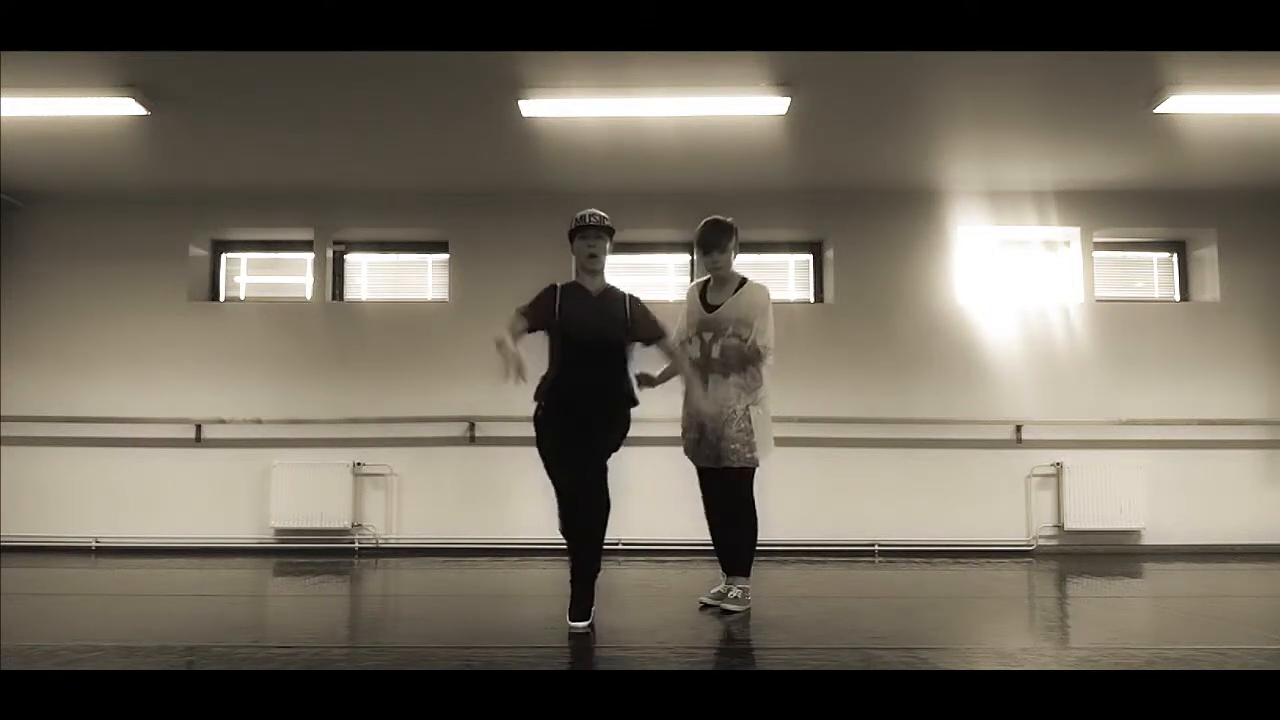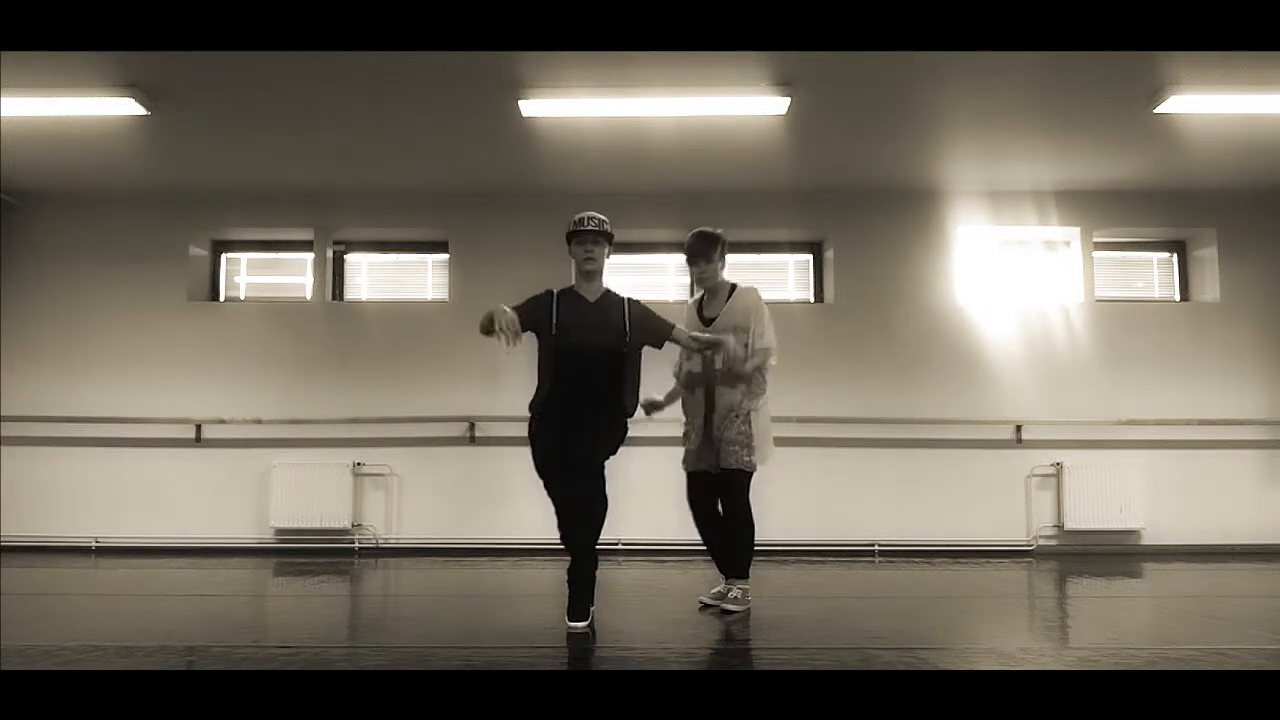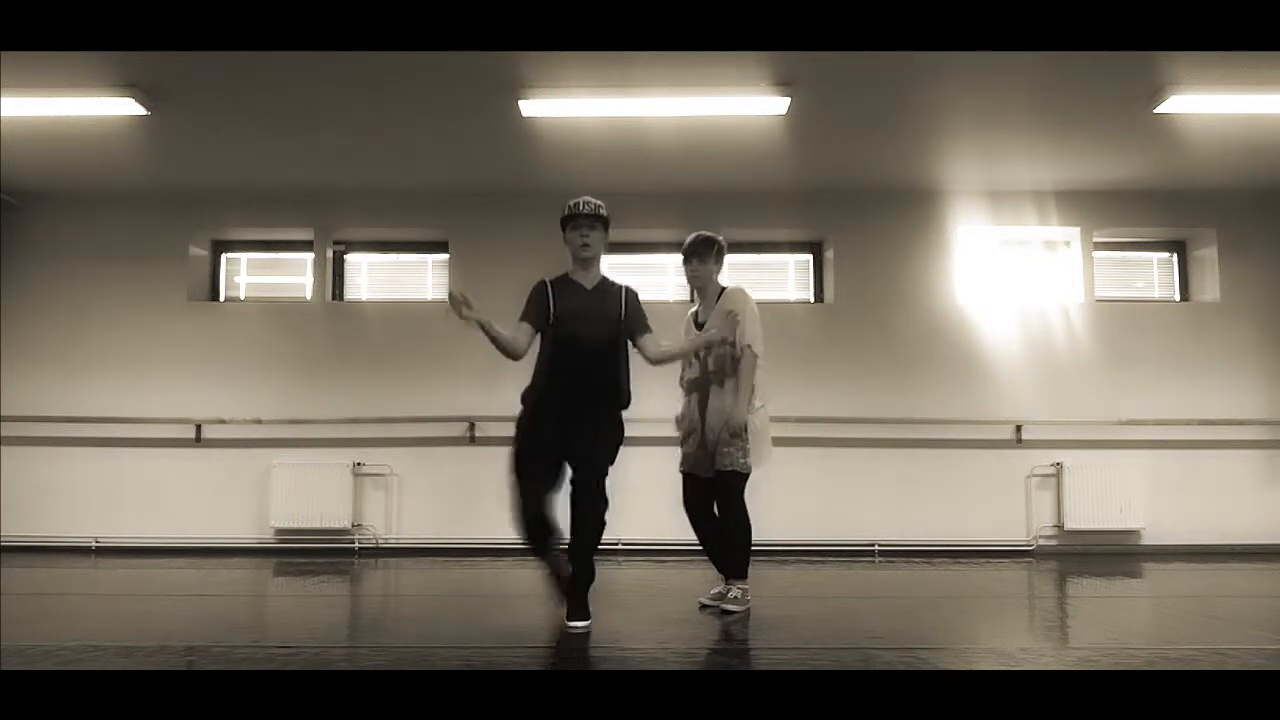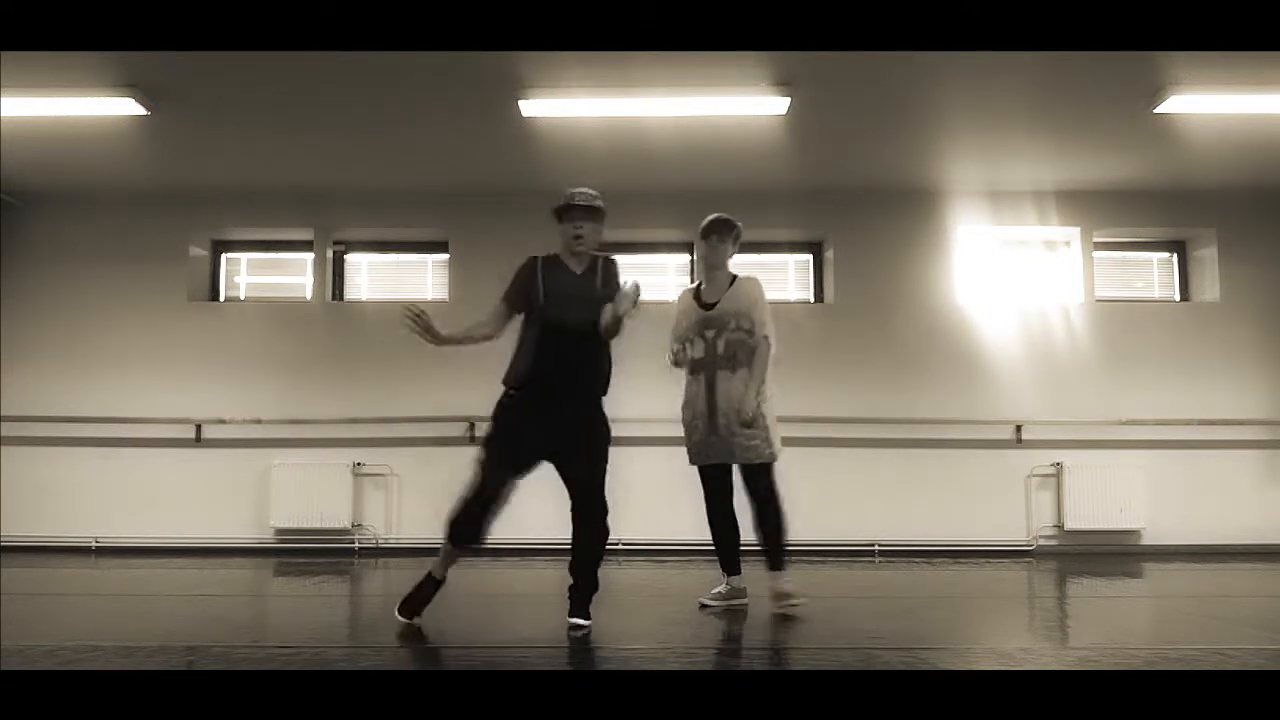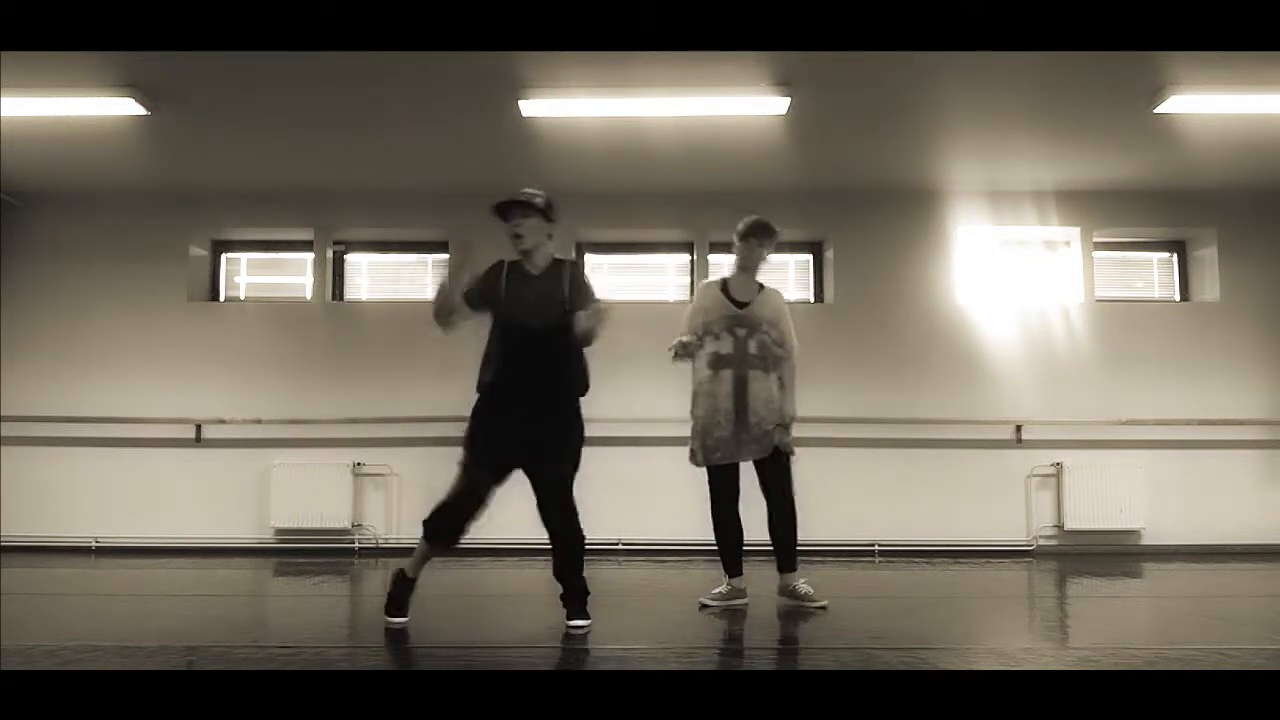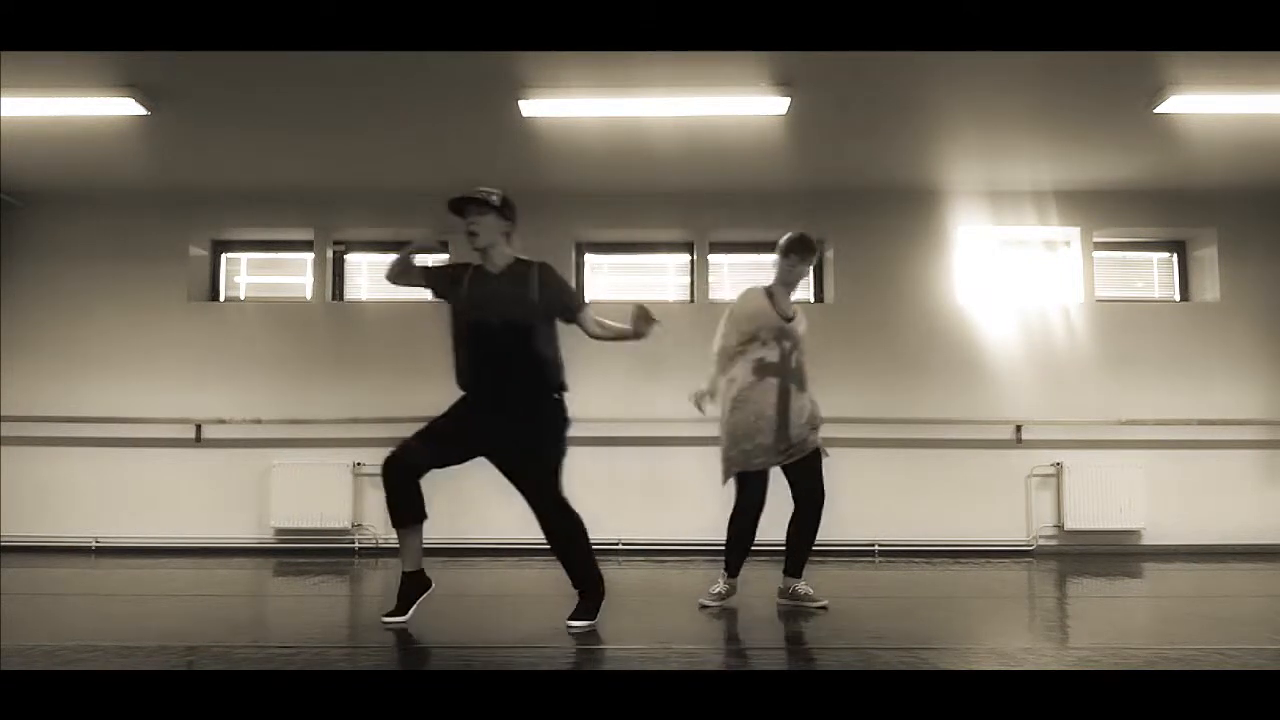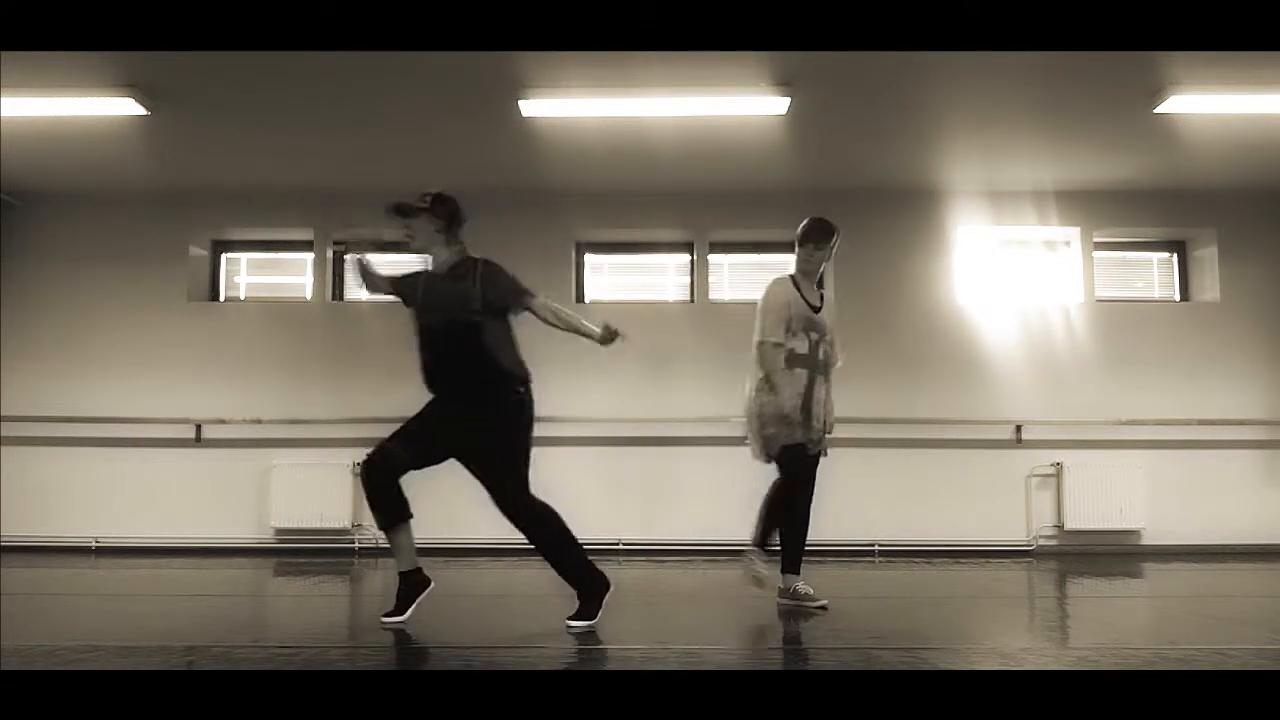
dt=0.4s
person 1, frame 1
left shoulder: (628, 305)
right shoulder: (554, 297)
left elbow: (671, 350)
right elbow: (509, 330)
left wrist: (697, 388)
right wrist: (509, 346)
left hip: (608, 413)
right hip: (558, 413)
left knee: (589, 488)
right knee: (574, 493)
left ankle: (582, 588)
right ankle: (584, 586)
person 1, frame 2
left shoulder: (629, 311)
right shoulder: (548, 304)
left elbow: (687, 338)
right elbow: (487, 326)
left wrist: (720, 341)
right wrist: (500, 314)
left hip: (603, 422)
right hip: (553, 423)
left knee: (584, 498)
right knee: (575, 503)
left ankle: (580, 593)
right ankle: (582, 591)
person 1, frame 3
left shoulder: (623, 297)
right shoulder: (546, 292)
left elbow: (653, 352)
right elbow: (516, 348)
left wrist: (711, 338)
right wrist: (481, 321)
left hip: (599, 418)
right hip: (545, 415)
left knee: (589, 496)
right knee: (532, 504)
left ankle: (577, 593)
right ankle: (562, 570)
person 1, frame 4
left shoulder: (607, 270)
right shoulder: (536, 270)
left elbow: (607, 329)
right elbow: (492, 325)
left wrist: (621, 313)
right wrist: (443, 337)
left hip: (582, 410)
right hip: (527, 404)
left knee: (591, 505)
right knee: (488, 490)
left ankle: (581, 600)
right ankle: (434, 578)
person 1, frame 5
left shoulder: (571, 275)
right shoulder: (499, 275)
left elbow: (583, 334)
right elbow: (445, 318)
left wrist: (592, 325)
right wrist: (450, 285)
left hip: (556, 412)
right hip: (500, 407)
left knee: (558, 505)
right knee: (469, 494)
left ankle: (575, 600)
right ankle: (407, 577)
person 1, frame 6
left shoulder: (539, 277)
right shoulder: (462, 277)
left elbow: (590, 324)
right elbow: (396, 277)
left wrist: (631, 331)
right wrist: (413, 248)
left hip: (534, 411)
right hip: (479, 406)
left knee: (547, 502)
right knee: (400, 465)
left ankle: (590, 593)
right ankle: (413, 577)
person 1, frame 7
left shoulder: (483, 274)
right shoulder: (422, 283)
left elbow: (542, 308)
right elbow: (374, 284)
left wrist: (593, 332)
right wrist: (359, 252)
left hip: (499, 405)
right hip: (451, 405)
left knee: (513, 498)
right knee: (378, 467)
left ankle: (591, 585)
right ankle: (411, 577)
person 2, frame 1
left shoulder: (756, 294)
right shoulder: (695, 294)
left elbow: (763, 353)
right elbow: (685, 350)
left wrist: (753, 353)
right wrist: (657, 378)
left hip: (739, 409)
right hip: (701, 409)
left knee: (737, 495)
right knee: (713, 497)
left ankle: (742, 584)
right ankle: (729, 578)
person 2, frame 2
left shoulder: (748, 297)
right shoulder: (693, 309)
left elbow: (766, 353)
left wrist: (747, 367)
right wrist: (664, 401)
left hip: (740, 413)
right hip: (702, 419)
left knee: (734, 498)
right knee: (700, 499)
left ankle: (740, 584)
right ankle: (728, 578)
person 2, frame 3
left shoulder: (737, 299)
right shoulder: (691, 318)
left elbow: (750, 353)
left wrist: (740, 406)
right wrist: (684, 413)
left hip: (737, 419)
right hip: (701, 423)
left knee: (729, 497)
right knee: (695, 502)
left ankle: (740, 584)
right ankle: (728, 579)
person 2, frame 4
left shoulder: (749, 288)
right shoulder: (686, 299)
left elbow: (764, 344)
right elbow: (679, 351)
left wrist: (751, 395)
right wrist: (677, 356)
left hip: (744, 406)
right hip: (702, 409)
left knee: (761, 488)
right knee: (716, 497)
left ankle: (779, 577)
right ankle: (733, 582)
person 2, frame 5
left shoulder: (774, 299)
right shoulder: (707, 292)
left elbow: (787, 355)
right elbow: (690, 345)
left wrist: (789, 400)
right wrist: (683, 346)
left hip: (764, 407)
right hip: (716, 408)
left knee: (780, 491)
right knee: (723, 496)
left ankle: (789, 578)
right ankle: (734, 582)
person 2, frame 6
left shoulder: (799, 317)
right shoulder: (751, 300)
right elbow: (725, 347)
left wrist: (812, 405)
right wrist: (712, 383)
left hip: (795, 420)
right hip: (750, 414)
left knee: (812, 496)
right knee: (750, 500)
left ankle: (792, 582)
right ankle: (728, 579)
person 2, frame 7
left shoulder: (826, 302)
right shoulder: (779, 289)
right elbow: (766, 346)
left wrist: (827, 407)
right wrist: (780, 394)
left hip: (811, 408)
right hip: (777, 400)
left knee: (803, 491)
right knee: (794, 474)
left ankle: (791, 580)
right ankle: (757, 548)
